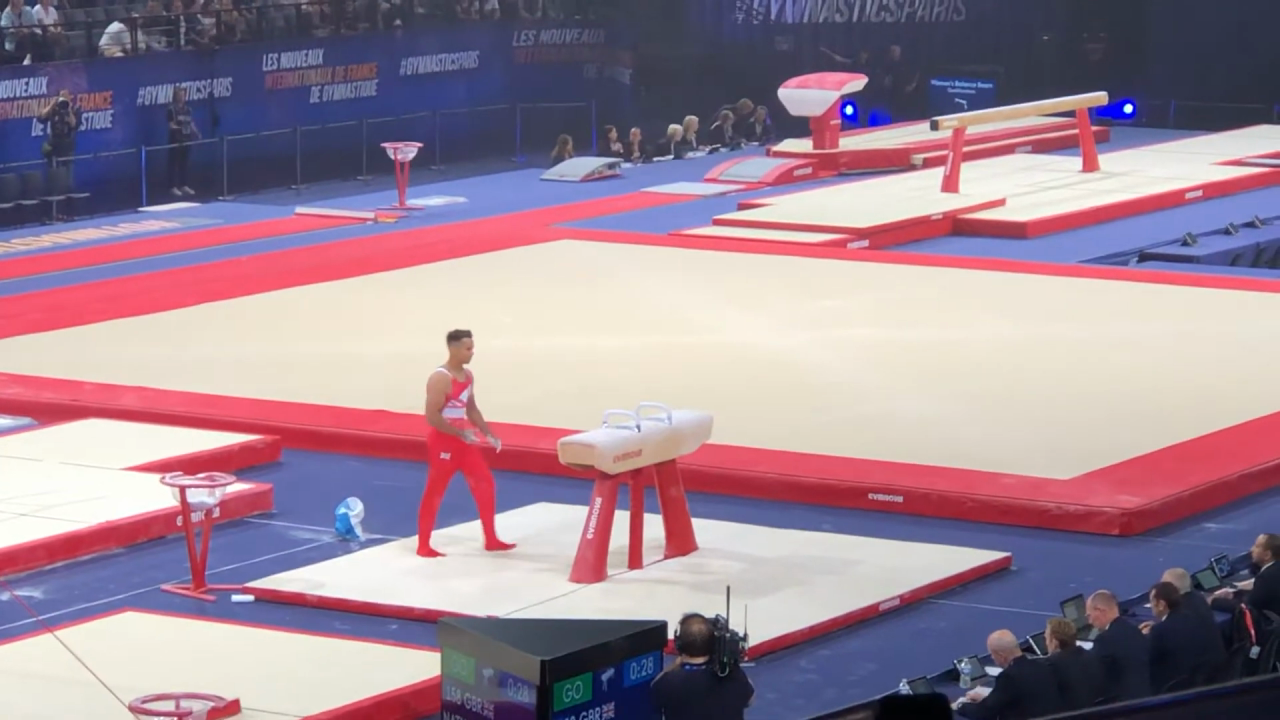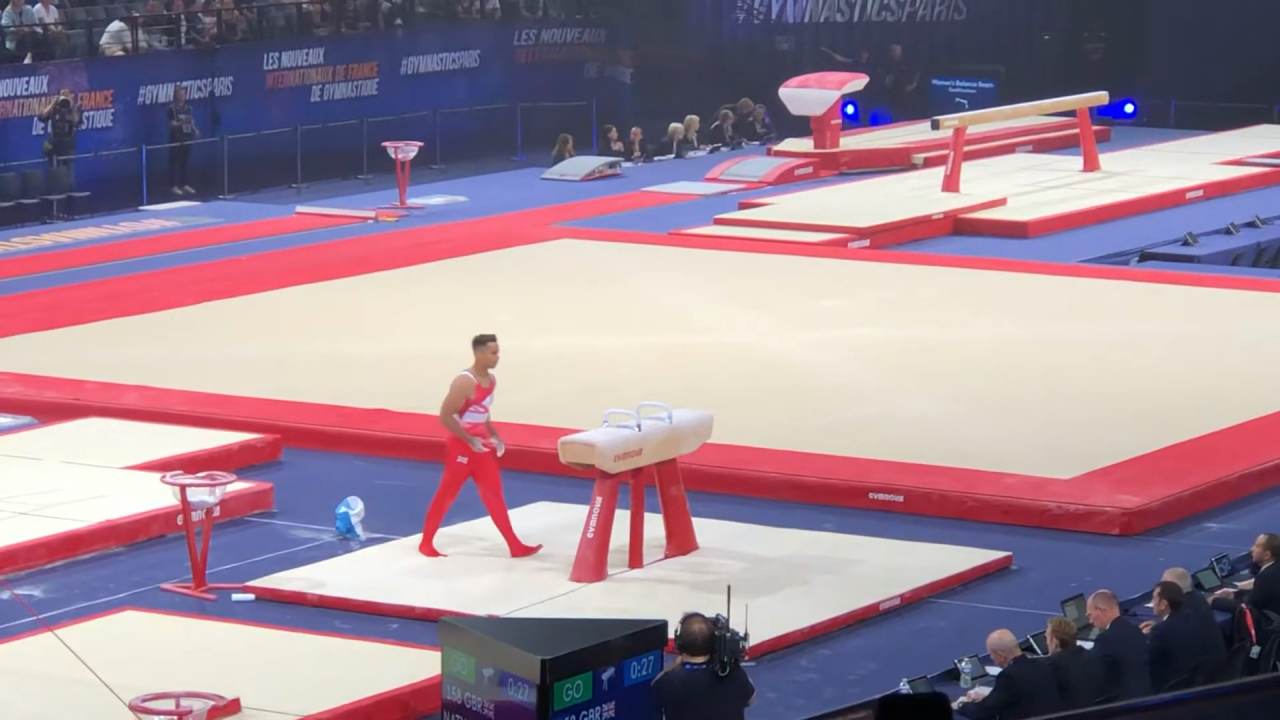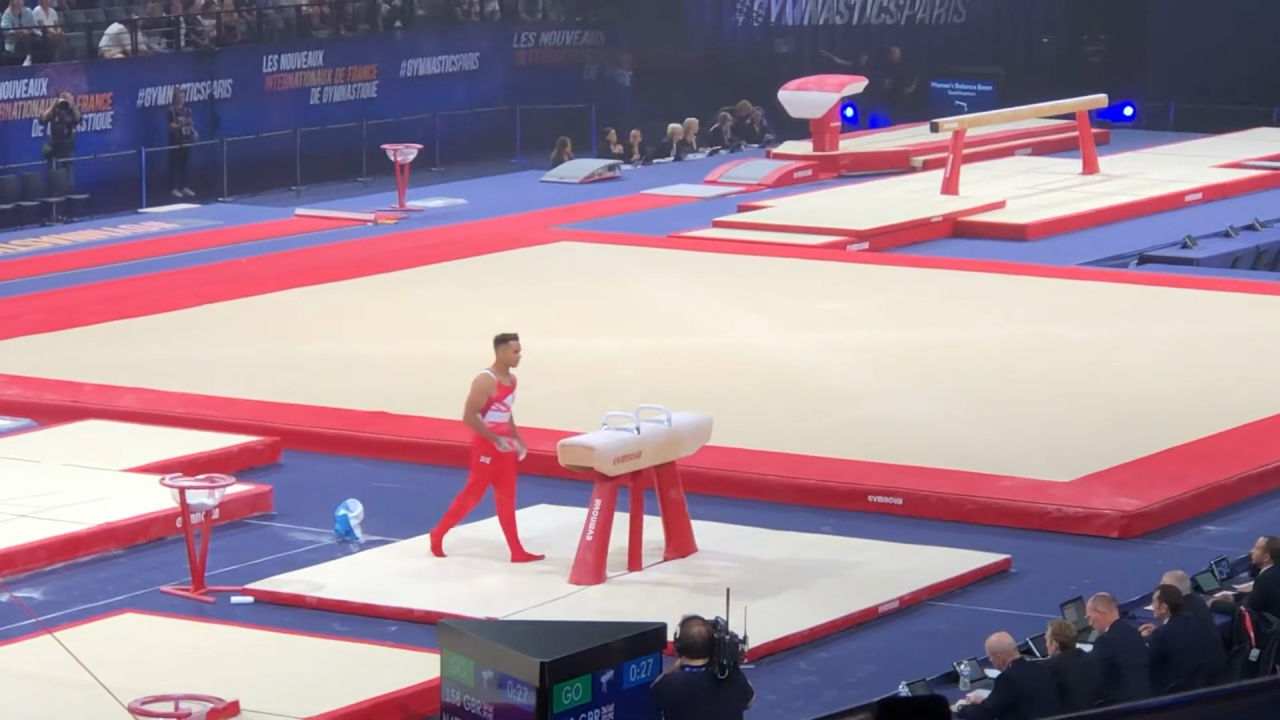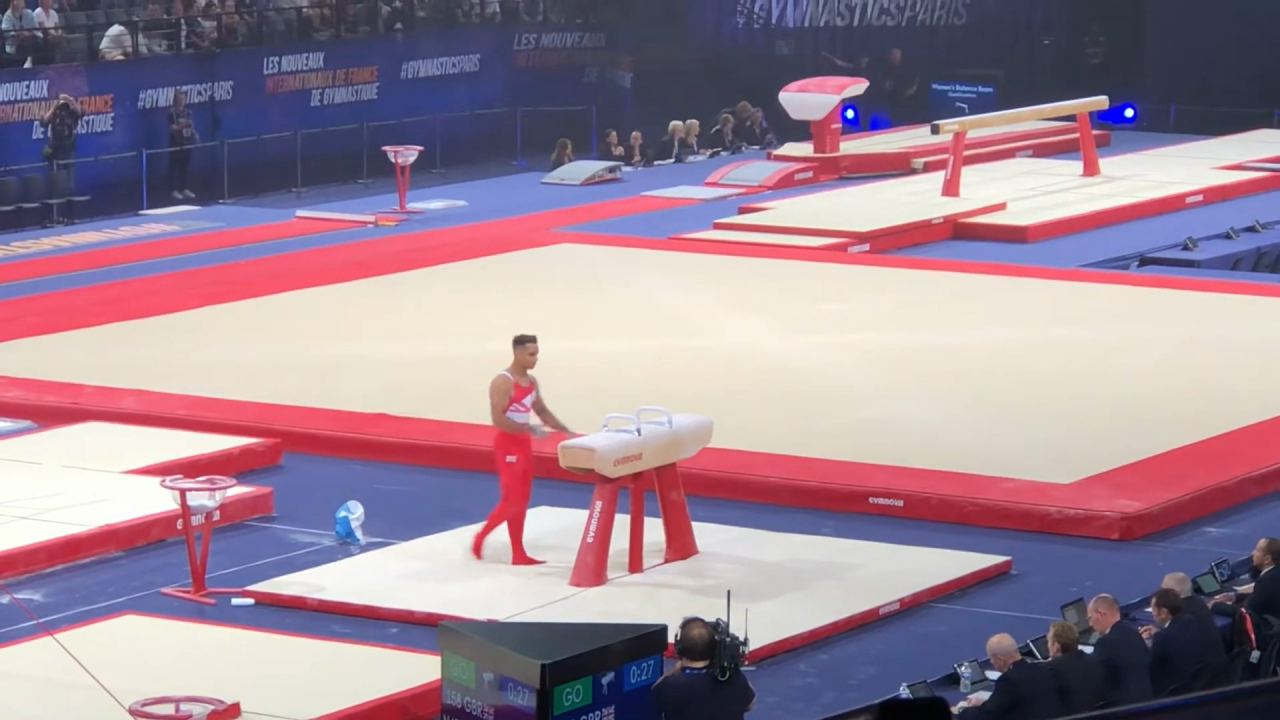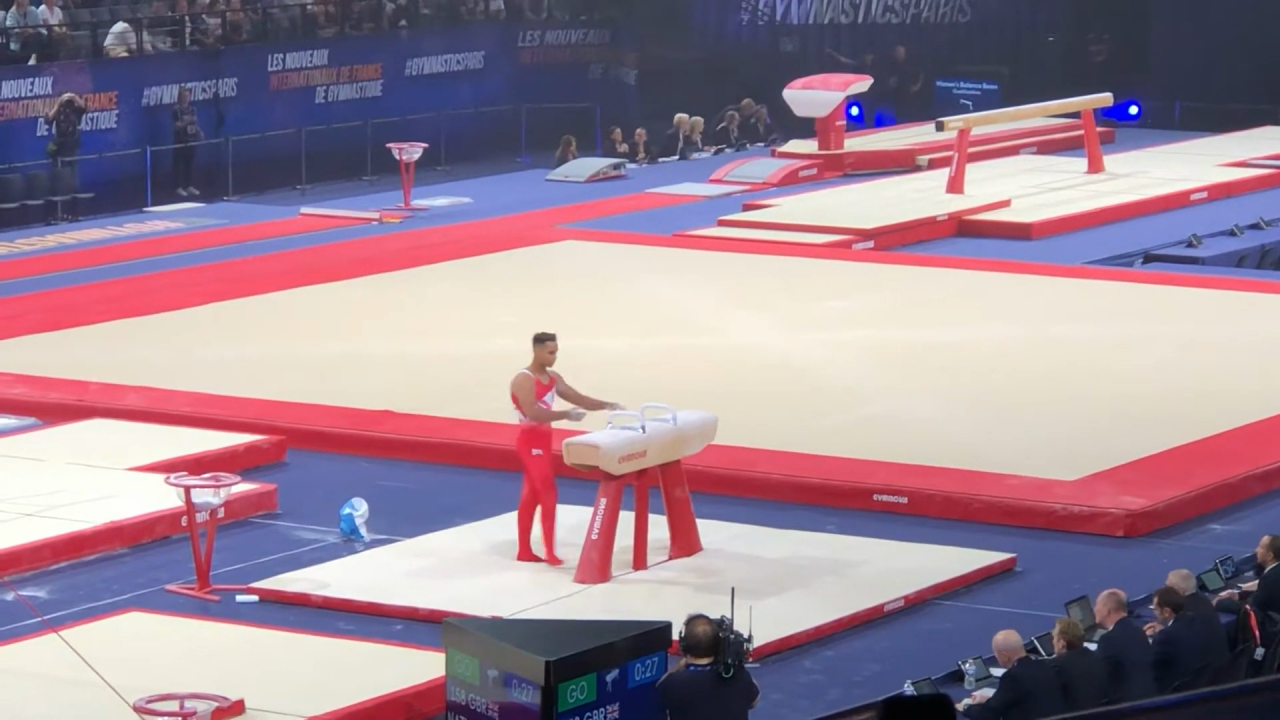
dt=0.2s
person 1, frame 1
left shoulder: (468, 375)
right shoulder: (440, 379)
right elbow: (431, 417)
left wrist: (487, 432)
right wrist: (460, 433)
left hip: (463, 441)
right hip: (444, 442)
left knee: (485, 484)
right knee: (435, 494)
left ankle: (491, 540)
right ankle: (423, 545)
person 1, frame 2
left shoulder: (491, 379)
right shoulder: (464, 383)
right elbow: (446, 417)
left wrist: (496, 436)
right wrist: (469, 440)
left hip: (483, 445)
right hip: (462, 446)
left knee: (494, 495)
right knee: (446, 495)
left ankle: (515, 546)
right ankle: (426, 542)
person 1, frame 3
left shoulder: (512, 380)
right shoulder: (485, 381)
right elbow: (469, 417)
left wrist: (517, 438)
right wrist: (496, 439)
left hip: (505, 446)
right hip: (486, 446)
left knee: (507, 499)
right knee: (472, 496)
left ankle: (516, 551)
right ankle: (439, 534)
person 1, frame 4
left shoulder: (531, 381)
right shoulder: (502, 382)
left elbow: (542, 411)
right elbow: (499, 420)
left wrist: (564, 430)
right wrist: (530, 429)
left hip: (525, 445)
right hip: (508, 446)
left knee: (521, 500)
right knee: (513, 500)
left ankle: (518, 554)
right ankle: (481, 535)
person 1, frame 5
left shoulder: (553, 378)
right shoulder: (523, 380)
left elbow: (577, 398)
right elbow: (531, 413)
left wrist: (607, 405)
right wrist: (565, 415)
left hip: (544, 441)
right hip: (530, 442)
left knee: (531, 497)
right knee: (548, 495)
left ankle: (524, 551)
right ankle: (550, 552)
